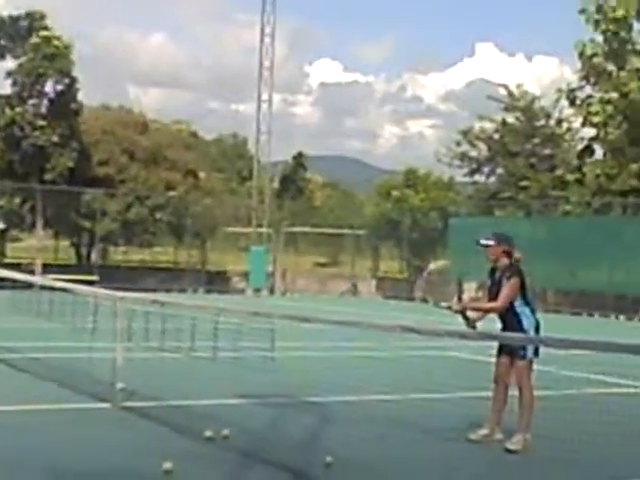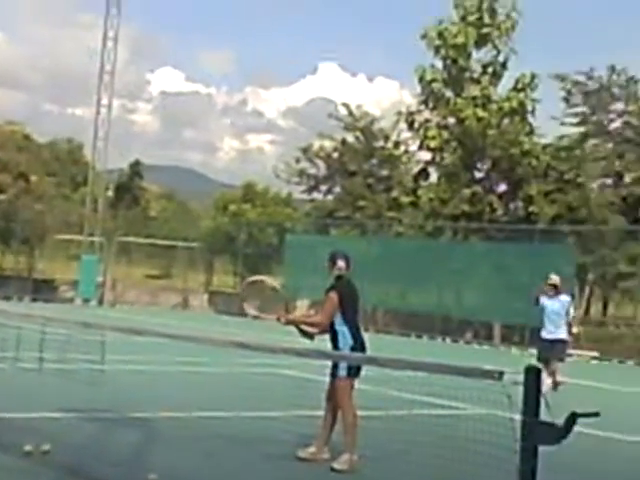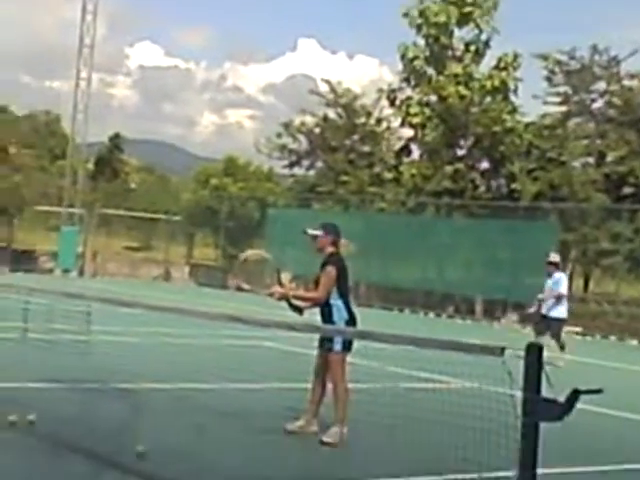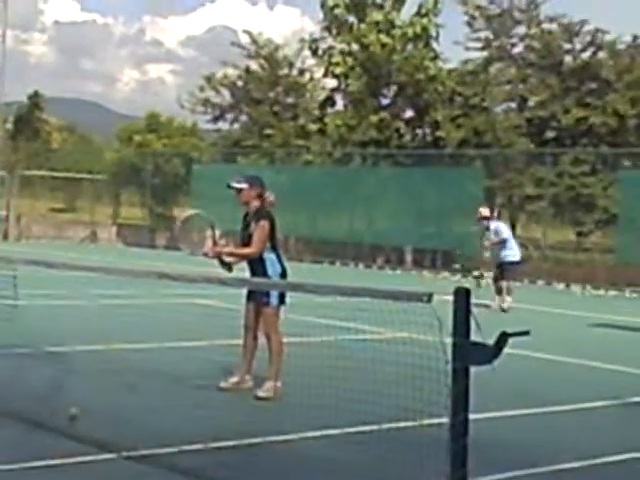
dt=0.7s
person 1, frame 1
left shoulder: (513, 273)
right shoulder: (494, 273)
left elbow: (500, 305)
right elbow: (492, 303)
left wrist: (470, 305)
right wrist: (474, 317)
left hip: (525, 329)
right hip: (509, 330)
left knee: (522, 382)
right knee: (500, 380)
left ankle: (523, 434)
right ankle: (492, 428)
person 1, frame 2
left shoulder: (335, 290)
right shoulder: (348, 288)
left elbow: (323, 321)
left wrist: (296, 320)
right wrist: (313, 330)
left hip: (348, 348)
right hip: (346, 347)
left knee: (344, 402)
right knee: (331, 400)
left ankle: (350, 455)
right ankle: (321, 447)
person 1, frame 3
left shoulder: (332, 263)
right shoulder: (330, 262)
left elbow: (320, 295)
left wrist: (289, 293)
right wrist: (301, 304)
left hip: (340, 322)
right hip: (331, 323)
left knee: (337, 377)
right knee: (319, 374)
left ankle: (339, 428)
right ankle: (310, 420)
person 1, frame 4
left shoulder: (263, 217)
right shoulder: (247, 217)
left elbow: (255, 250)
right elbow: (248, 249)
left wrist: (225, 251)
right wrist: (229, 258)
left hip: (271, 275)
right hip: (257, 276)
left knee: (270, 330)
right knee: (250, 328)
left ankle: (273, 382)
right ankle: (244, 376)
